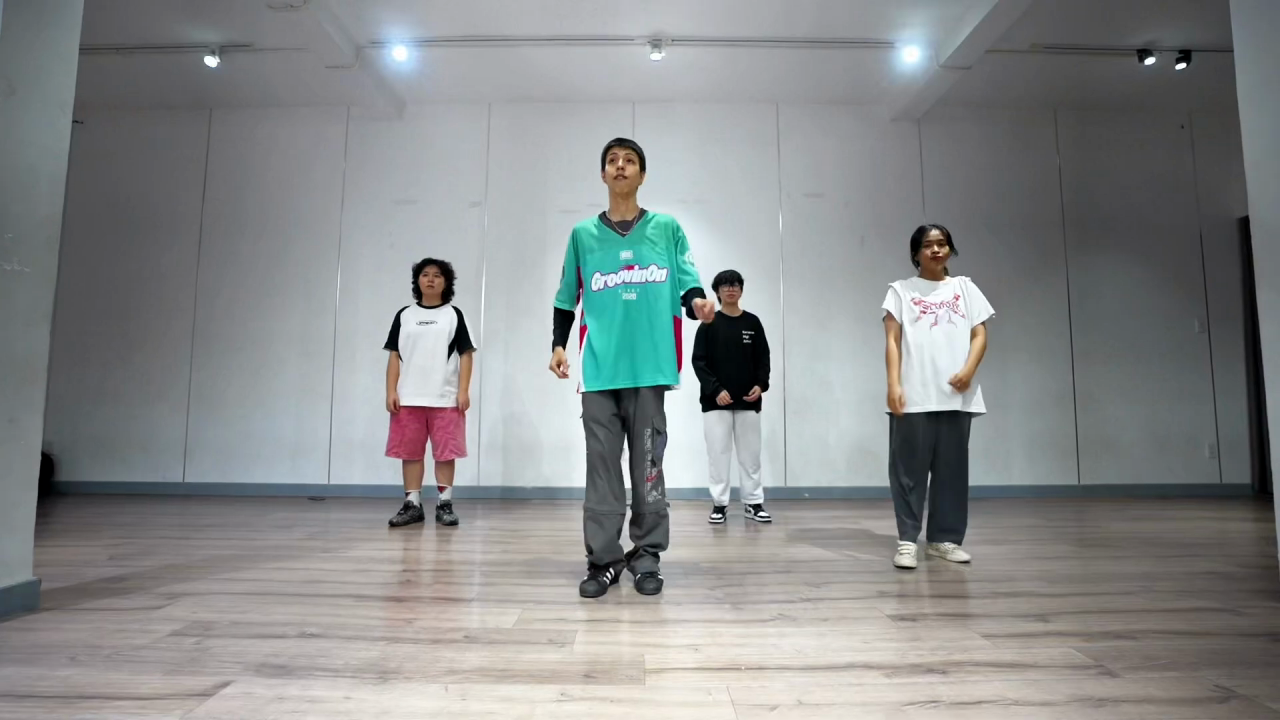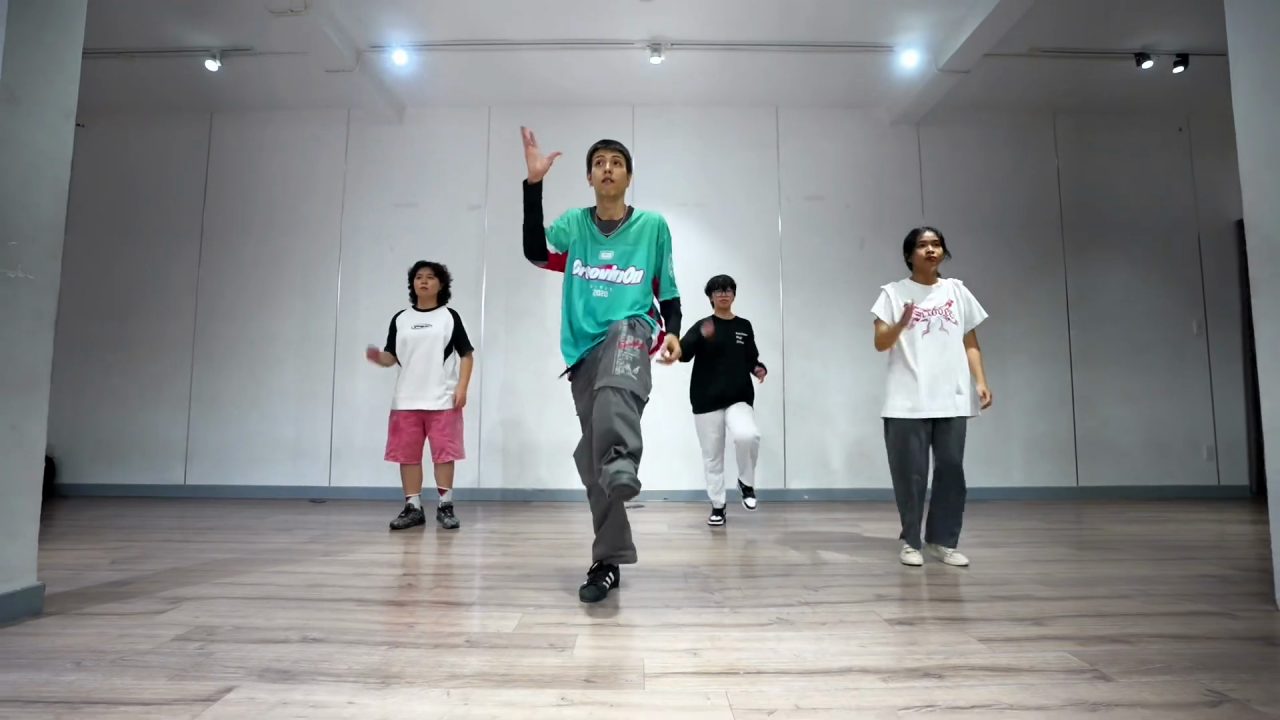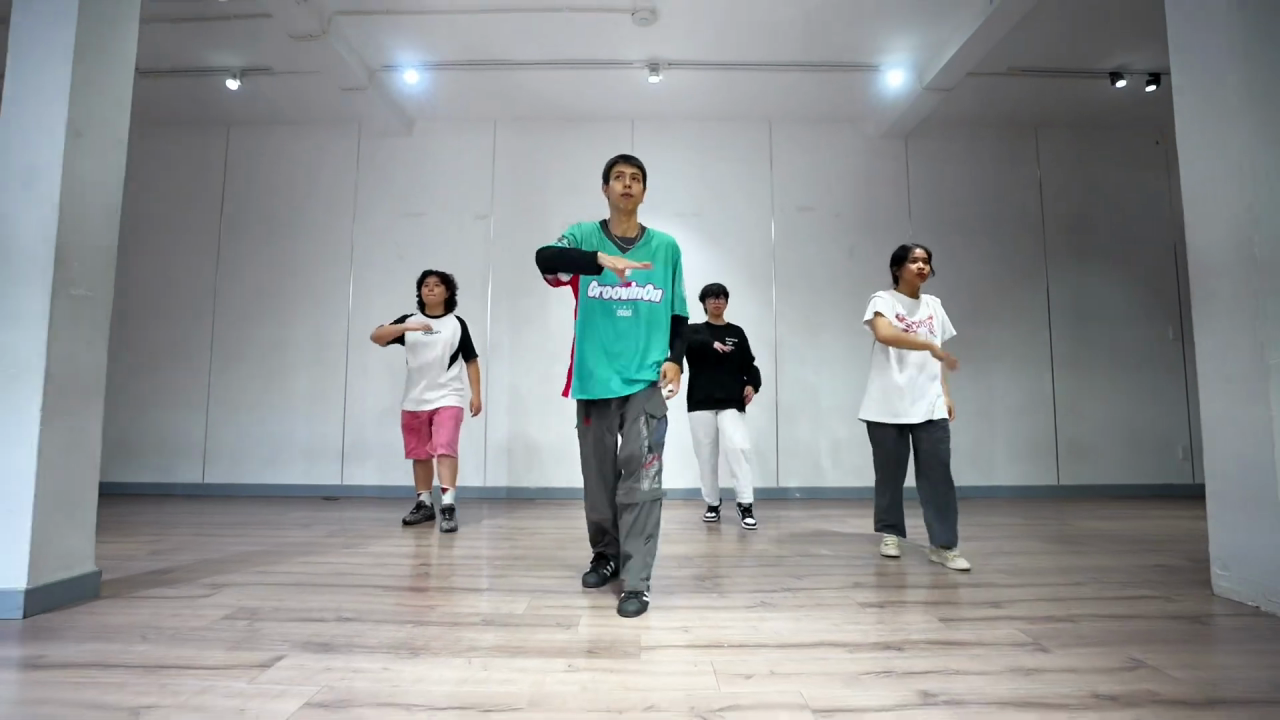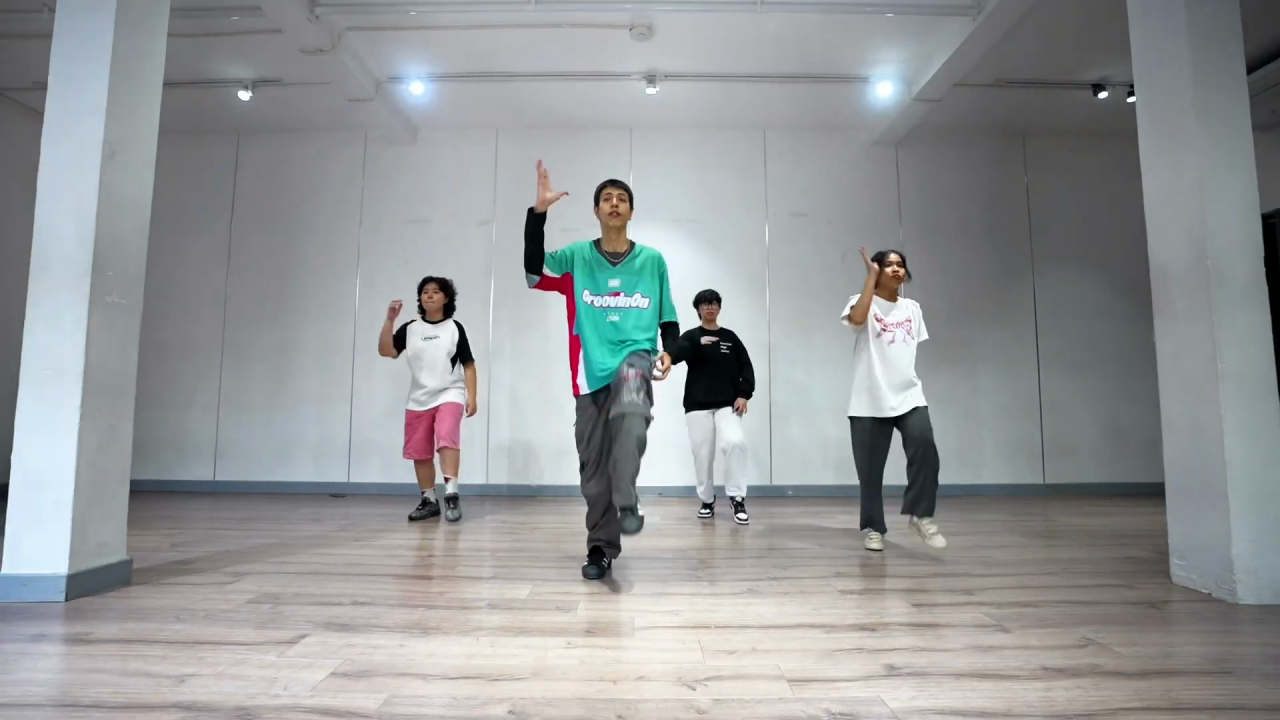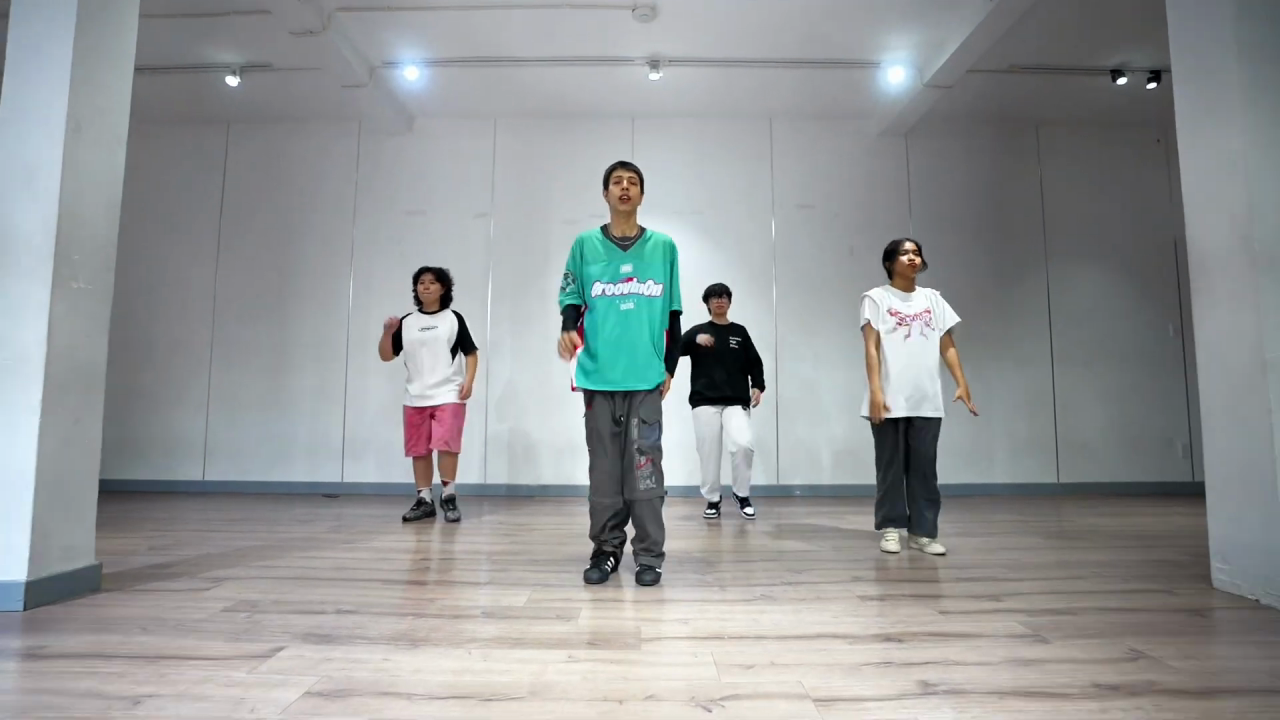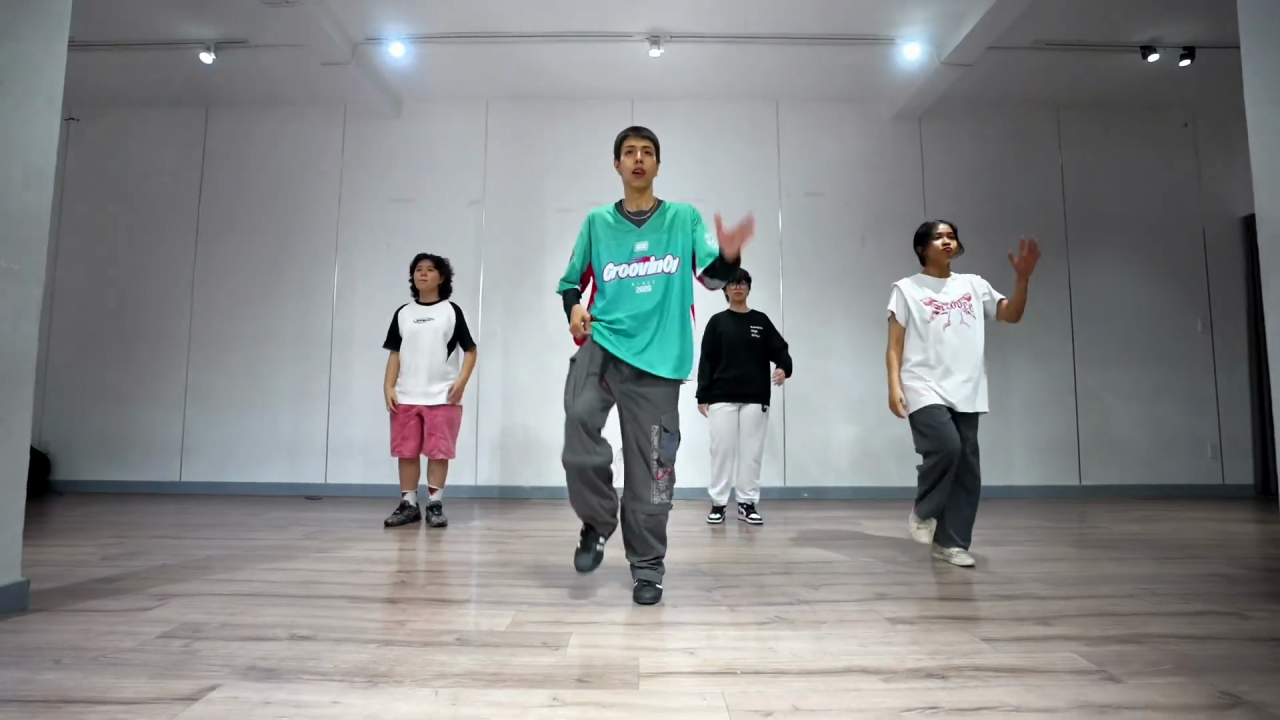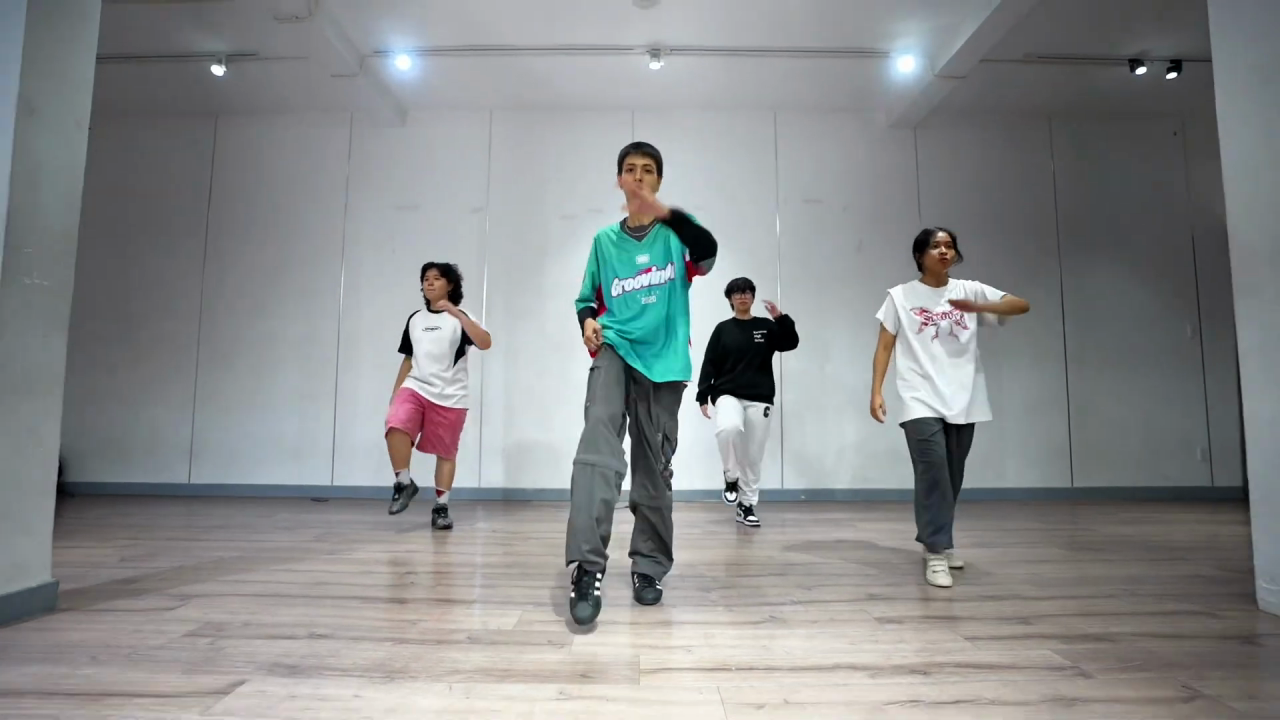
dt=0.5s
person 1, frame 1
left shoulder: (667, 228)
right shoulder: (582, 235)
left elbow: (687, 286)
right elbow: (566, 299)
left wrist: (700, 302)
right wrist: (558, 346)
left hip: (649, 366)
right hip: (598, 368)
left knee: (648, 463)
right knee: (601, 465)
left ankle: (646, 556)
right ankle: (604, 560)
person 1, frame 2
left shoulder: (653, 226)
right shoulder: (572, 224)
left elbow: (668, 293)
right elbow: (536, 254)
left wrist: (673, 334)
right wrist: (533, 183)
left hip: (630, 331)
right hip: (583, 346)
left knee: (617, 375)
right knee: (593, 455)
left ankle: (622, 460)
right ankle: (608, 559)
person 1, frame 3
left shoulder: (665, 246)
right shoulder: (586, 236)
left elbow: (678, 314)
right elbow: (545, 261)
left wrist: (674, 359)
right wrist: (603, 262)
left hip: (644, 379)
right hip: (593, 378)
left knee: (641, 480)
right knee: (598, 475)
left ankle: (636, 581)
right ankle: (606, 553)
person 1, frame 4
left shoulder: (652, 260)
right shoulder: (577, 256)
left elbow: (668, 320)
right elbow: (532, 272)
left wrist: (667, 351)
right wrist: (537, 211)
left hip: (634, 358)
right hip: (591, 372)
left knee: (629, 417)
right knee: (594, 463)
left ankle: (628, 504)
right ankle: (601, 546)
person 1, frame 5
left shoulder: (663, 246)
right shoulder: (585, 244)
left elbow: (673, 312)
right elbow: (571, 302)
left wrist: (671, 365)
right wrist: (569, 333)
left hip: (646, 372)
right hip: (598, 372)
left knee: (643, 463)
right knee: (605, 465)
left ankle: (648, 554)
right ankle: (607, 548)
person 1, frame 6
left shoulder: (684, 218)
right shoulder: (597, 222)
left elbow: (711, 275)
right elbow: (570, 280)
left wrist: (728, 257)
right wrist: (574, 308)
left hip: (660, 354)
right hip: (605, 343)
left knee: (653, 463)
right knee: (580, 429)
left ankle: (647, 567)
right ankle: (596, 523)
person 1, frame 7
left shoulder: (676, 231)
right shoulder: (604, 240)
left elbow: (708, 251)
right elbow: (586, 299)
left wrist: (666, 215)
right wrist: (588, 321)
left hip: (661, 360)
right hip: (614, 352)
left knee: (654, 468)
right knee: (598, 448)
left ankle: (648, 567)
right ankle: (587, 569)
person 2, frame 1
left shoulder: (965, 288)
right shoulder: (901, 291)
left elbow: (979, 336)
right elbow: (893, 340)
left wrist: (969, 370)
right wrist: (894, 385)
left hip: (956, 395)
right hip: (914, 395)
left knee: (953, 468)
right knee: (910, 469)
left ankle: (944, 538)
right ankle: (908, 540)
person 2, frame 2
left shoulder: (956, 291)
right shoulder: (893, 293)
left elbow: (970, 343)
right elbow: (880, 343)
left wrist: (981, 382)
right wrist: (900, 325)
left hip: (951, 398)
right hip: (907, 400)
left knee: (951, 467)
right knee: (910, 470)
left ankle: (941, 540)
right ankle: (911, 542)
person 2, frame 3
left shoulder: (934, 305)
right shoulder: (883, 300)
right elbow: (884, 335)
left wrist: (946, 394)
right wrist: (929, 345)
left hip: (929, 405)
right hip: (887, 405)
left knee: (937, 472)
right knee: (889, 472)
left ankle: (943, 544)
right ankle: (890, 534)
person 2, frame 4
left shoulder: (912, 308)
right shoulder: (865, 301)
right elbow: (857, 318)
right wrist: (870, 276)
left hip: (908, 397)
right hip: (869, 401)
left knee: (924, 451)
right knee: (870, 468)
left ankle: (921, 516)
right ankle: (872, 529)
person 2, frame 5
left shoulder: (933, 299)
right shoulder: (876, 299)
left elbow: (947, 346)
right elbow: (871, 349)
left wrist: (961, 384)
right wrist: (876, 390)
left hip: (926, 400)
right hip: (891, 401)
left knee: (924, 467)
right knee: (891, 466)
left ankle: (923, 532)
right ankle: (891, 528)
person 2, frame 6
left shoulder: (973, 284)
right shoulder: (907, 289)
left elbow: (1011, 314)
right elbow: (895, 344)
left wrist: (1023, 277)
right wrist: (894, 386)
left hip: (966, 393)
right hip: (925, 390)
left knee: (966, 470)
right knee: (945, 449)
left ankle: (951, 542)
right ankle: (923, 512)
person 2, frame 7
left shoulder: (969, 290)
right shoulder: (900, 296)
left elbow: (1020, 305)
right elbow: (885, 347)
left wrist: (979, 307)
right wrist: (876, 391)
left hip: (963, 401)
right hip: (921, 400)
left knee: (951, 475)
right knee: (932, 468)
left ankle: (938, 543)
right ankle: (937, 553)
person 3, frame 1
left shoulder: (454, 315)
right shoulder: (404, 315)
left elbow: (466, 355)
right elbow: (394, 356)
left wrist: (464, 391)
right wrist: (391, 391)
left hip: (445, 398)
right hip: (409, 397)
left knee: (445, 452)
right knee: (410, 452)
left ankle: (444, 504)
right ankle: (412, 504)
person 3, frame 2
left shoulder: (450, 317)
right shoulder: (400, 319)
left elbow: (466, 355)
right elbow: (391, 357)
left wrist: (462, 388)
right wrist: (378, 357)
left hip: (443, 399)
right hip: (407, 401)
left knee: (444, 453)
right knee: (407, 455)
left ankle: (445, 506)
right ankle: (412, 508)
person 3, frame 3
left shoulder: (457, 324)
right shoulder: (409, 322)
left elbow: (471, 361)
right elbow: (377, 337)
left wrist: (476, 394)
right wrist: (408, 327)
left hip: (448, 398)
right hip: (416, 400)
left knee: (445, 449)
right knee: (420, 455)
left ankle: (448, 507)
right ankle: (424, 504)
person 3, frame 4
left shoulder: (455, 328)
right shoulder: (409, 329)
left elbow: (468, 365)
right elbow: (386, 351)
left wrist: (472, 396)
right wrist: (390, 320)
left hip: (449, 396)
right hip: (419, 402)
left knee: (447, 441)
right knee: (420, 454)
left ankle: (451, 496)
right ankle: (429, 501)
person 3, frame 5
left shoulder: (454, 319)
right shoulder: (407, 322)
left elbow: (471, 354)
right elbow: (386, 355)
left wrist: (468, 380)
right wrist: (387, 333)
left hip: (448, 394)
right hip: (416, 397)
left knee: (446, 445)
right knee: (419, 450)
left ankle: (449, 497)
right ankle: (424, 501)
person 3, frame 6
left shoulder: (452, 311)
right shoulder: (402, 313)
left elbow: (470, 351)
right elbow: (395, 354)
left wrist: (461, 382)
right wrist: (388, 388)
left hip: (442, 396)
right hip: (406, 395)
left knee: (439, 451)
right knee: (406, 451)
left ankle: (435, 505)
right ankle: (409, 504)
person 3, frame 7
left shoulder: (461, 316)
right shoulder: (415, 319)
left elbow: (485, 343)
left wrist: (456, 315)
right wrist: (396, 388)
left hip: (449, 396)
right hip: (416, 388)
left knee: (445, 452)
right knee: (395, 427)
left ankle: (441, 508)
right ankle: (403, 483)
person 4, frame 1
left shoulder: (752, 323)
right shoulder: (709, 324)
left elbow: (763, 358)
right elbow: (699, 361)
left wrist: (760, 384)
right wrist: (715, 390)
left hip: (747, 400)
right hip: (716, 400)
left knee: (750, 453)
right knee: (718, 452)
left ankle: (753, 503)
right ankle: (719, 504)
person 4, frame 2
left shoulder: (744, 326)
right shoulder: (701, 327)
left elbow: (751, 358)
right elbow: (683, 354)
left wrist: (759, 368)
right wrist: (700, 335)
left hip: (738, 399)
right hip: (707, 401)
left knee: (747, 436)
right knee: (712, 456)
left ankle: (746, 482)
right ankle: (718, 506)
person 4, frame 3
left shoulder: (737, 332)
right shoulder: (696, 330)
left elbow: (748, 363)
left wrist: (753, 383)
right wrist: (710, 344)
left hip: (731, 403)
right hip: (701, 403)
left knee: (738, 449)
right knee: (706, 456)
left ankle: (745, 505)
right ankle: (713, 503)
person 4, frame 4
left shoulder: (730, 337)
right shoulder: (691, 337)
left elbow: (746, 366)
right elbow: (674, 356)
left wrist: (745, 394)
right wrist: (698, 343)
left hip: (727, 404)
right hip: (698, 405)
left knee: (735, 444)
right knee: (702, 456)
left ankle: (737, 500)
right ankle: (707, 500)
person 4, frame 5
left shoulder: (740, 332)
right shoulder: (699, 331)
left elbow: (754, 362)
left wrist: (758, 385)
right wrist: (695, 341)
left hip: (737, 401)
right hip: (704, 402)
left knee: (743, 446)
right knee: (708, 453)
left ankle: (742, 496)
right ankle: (712, 500)
person 4, frame 6
left shoulder: (761, 321)
right shoulder: (717, 321)
left elbow: (779, 350)
right elbow: (706, 361)
left wrist: (784, 369)
right wrist: (703, 396)
left hip: (756, 398)
right hip: (722, 397)
left knee: (752, 453)
right knee: (722, 451)
left ankle: (747, 503)
right ankle: (718, 503)
person 4, frame 7
left shoulder: (767, 326)
right shoulder: (723, 329)
left elbow: (791, 342)
right elbow: (710, 364)
left wrist: (780, 318)
right wrist: (703, 397)
left hip: (759, 399)
right hip: (727, 394)
left knee: (753, 454)
right knee: (729, 428)
left ankle: (747, 505)
right ankle: (731, 477)
